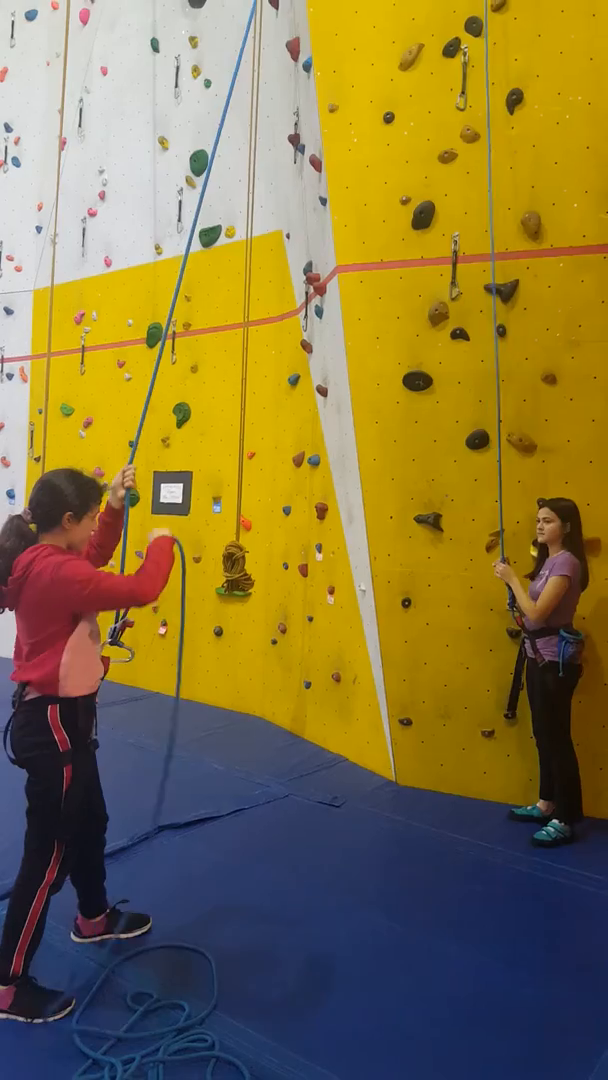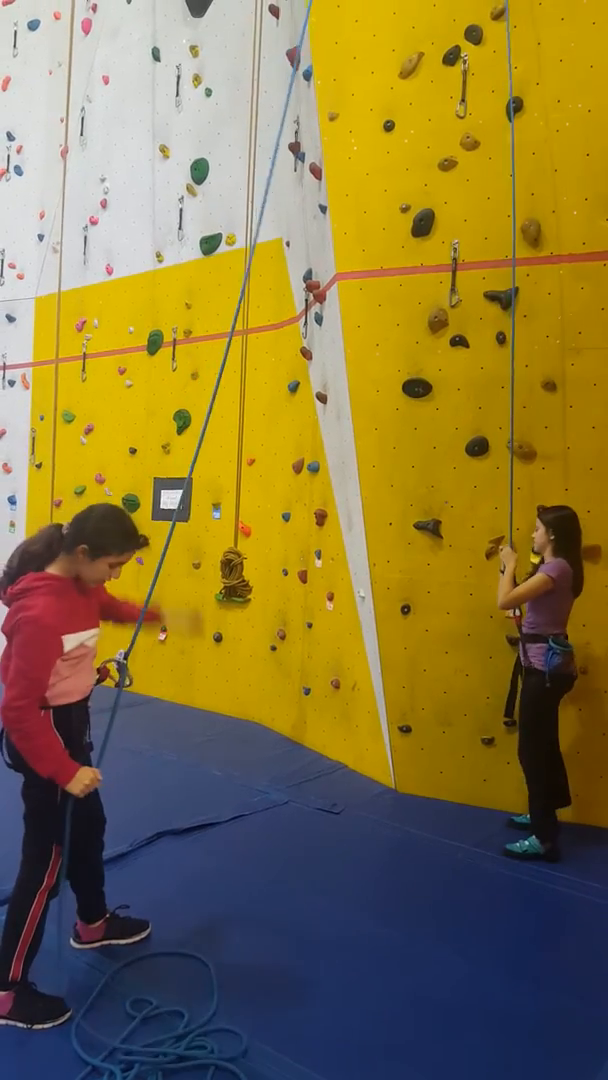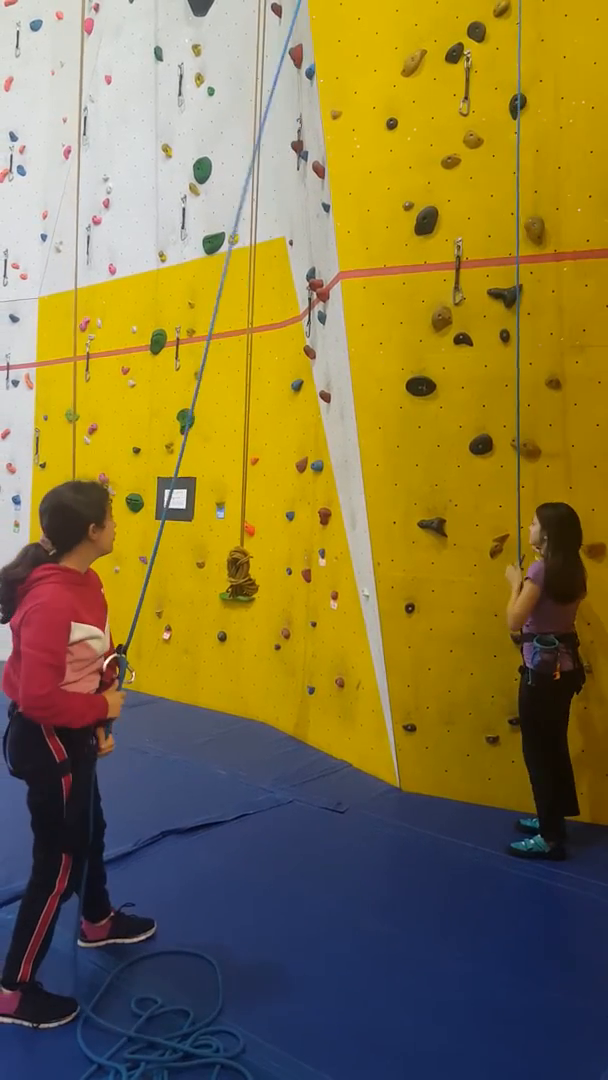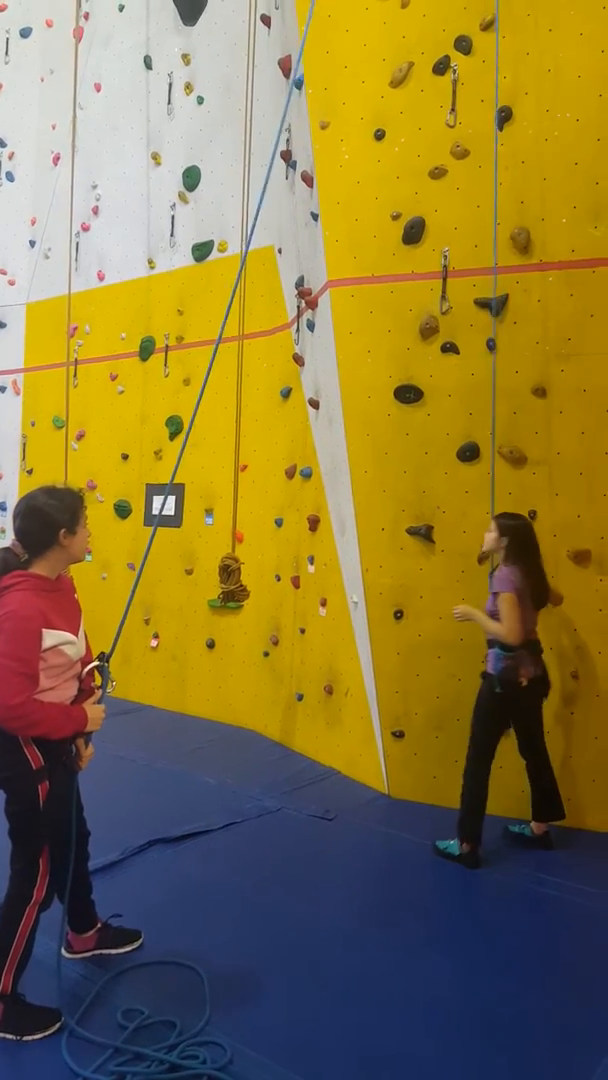
dt=1s
person 1, frame 1
right shoulder: (54, 572)
left elbow: (95, 557)
right elbow: (138, 591)
left wrist: (116, 503)
right wrist: (162, 544)
left hip: (65, 717)
right hip: (51, 724)
left knee: (90, 822)
right knee: (48, 852)
left ankle: (94, 917)
person 1, frame 2
left shoulder: (75, 583)
left elbow: (105, 606)
left wrist: (153, 615)
right wrist: (64, 770)
left hip: (67, 725)
right hip: (45, 735)
left knee: (88, 825)
right knee: (45, 858)
left ankle: (93, 922)
person 1, frame 3
left shoulder: (84, 582)
right shoulder: (50, 602)
left wrist: (100, 723)
right wrist: (102, 709)
left hip: (72, 735)
right hip: (45, 741)
left knee: (89, 832)
right knee: (58, 860)
left ankle: (98, 922)
person 1, frame 4
left shoulder: (59, 587)
left wrist: (81, 733)
right wrist: (80, 720)
left hip: (53, 743)
left knee: (72, 841)
left ankle: (85, 932)
person 2, frame 1
left shoulder: (566, 562)
right shoulder: (548, 560)
left elbow: (537, 613)
right elbow: (530, 611)
left wrist: (512, 579)
right wrist: (512, 582)
left hip: (556, 660)
right hip: (538, 657)
left knee: (556, 738)
right knee: (543, 736)
left ankle: (565, 820)
right ankle: (547, 805)
person 2, frame 2
left shoulder: (557, 568)
right shoulder: (548, 568)
left elbow: (505, 601)
right elbow: (510, 601)
left wrist: (510, 566)
right wrist: (506, 566)
left hip: (544, 667)
right hip: (542, 665)
left knee: (531, 751)
right knee: (543, 743)
left ankle: (544, 838)
right ankle: (545, 814)
person 2, frame 3
left shoulder: (541, 569)
right shoulder: (572, 569)
left elbow: (514, 622)
left wrist: (515, 583)
left hip: (542, 666)
right hip: (565, 664)
left knee: (536, 750)
right knee: (553, 746)
left ankle: (550, 838)
right ankle: (552, 819)
person 2, frame 4
left shoulder: (505, 577)
right shoulder: (527, 575)
left elbow: (511, 636)
right elbow: (555, 598)
left wrist: (475, 614)
left hip: (506, 676)
right hip: (528, 675)
left knee: (478, 758)
right knee: (533, 750)
left ankle: (467, 843)
right ankle: (540, 826)
